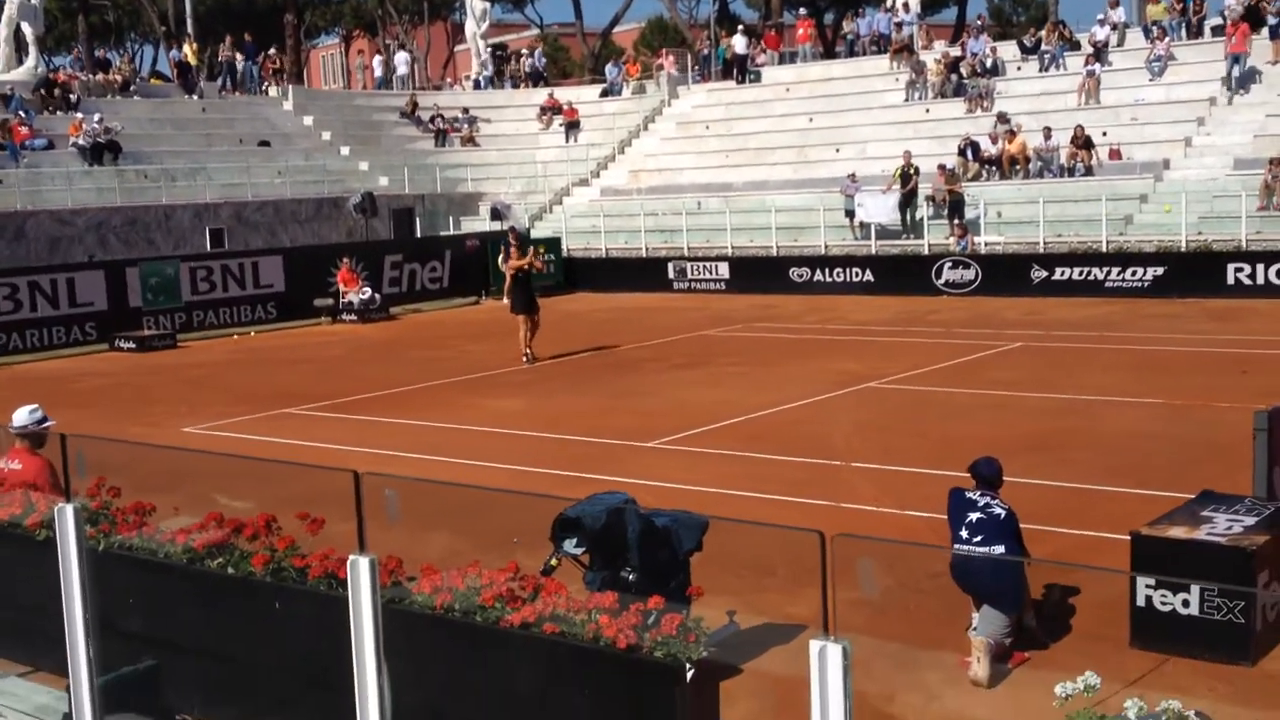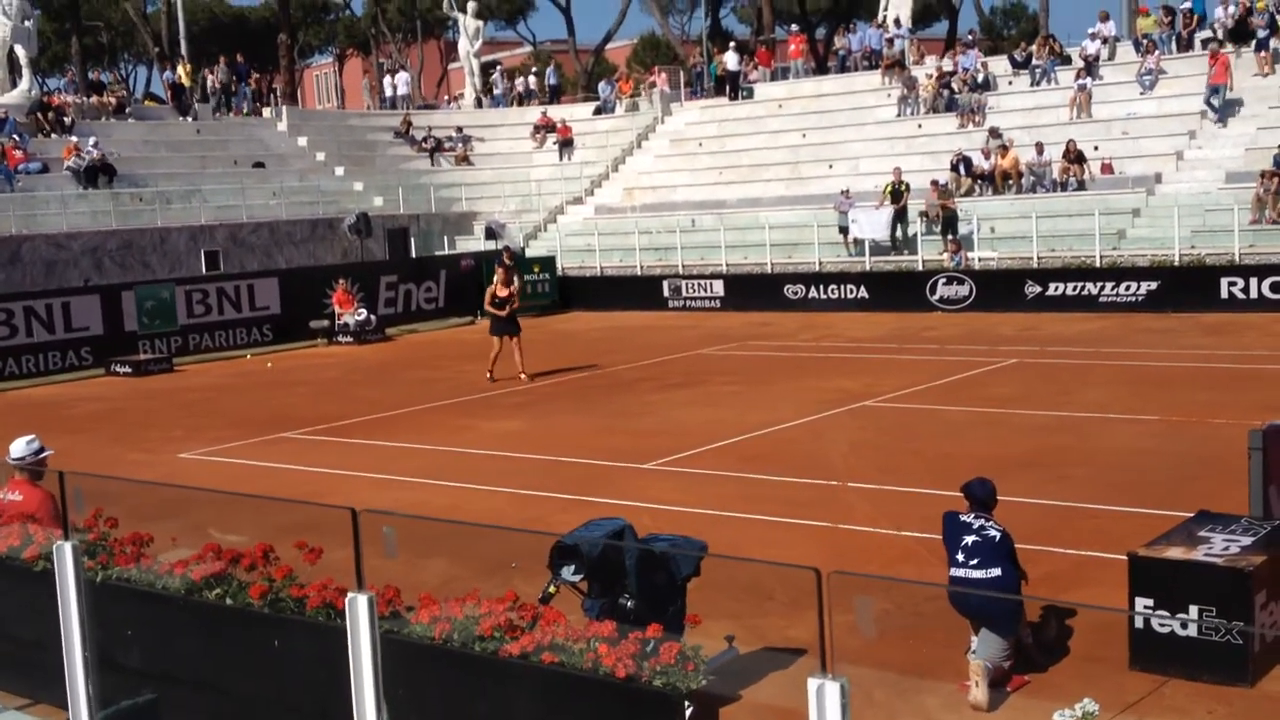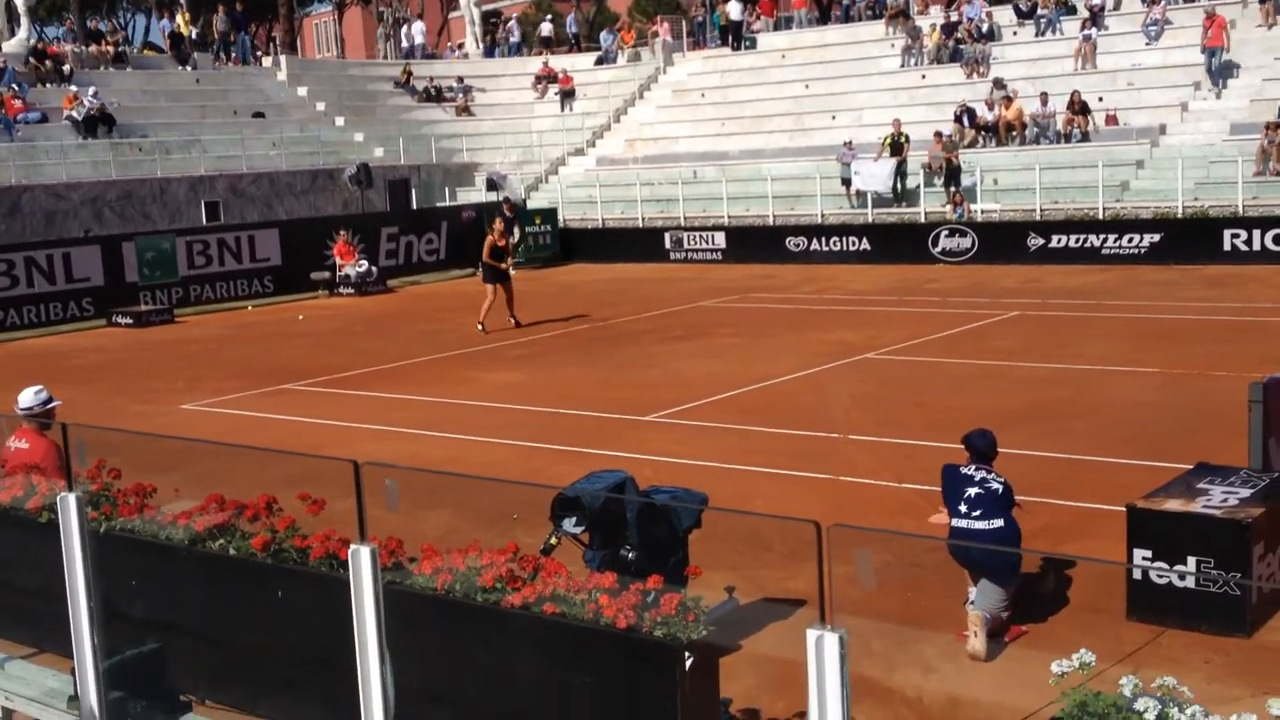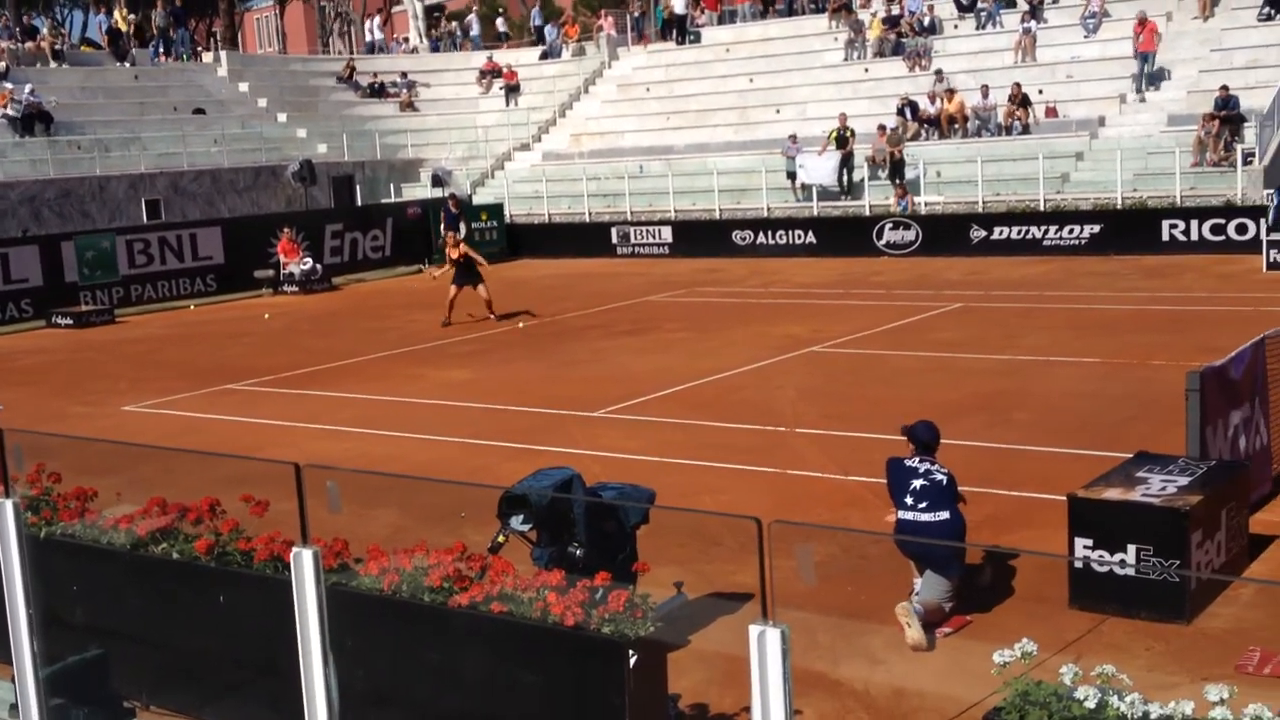
dt=0.7s
person 1, frame 1
left shoulder: (956, 496)
right shoulder: (1006, 512)
right elbow: (1020, 552)
right wrist: (1024, 563)
left hip: (963, 571)
right hip: (998, 571)
left ankle: (979, 626)
right ankle: (987, 640)
person 1, frame 2
left shoulder: (950, 519)
right shoulder: (1002, 534)
right elbow: (1014, 570)
right wrist: (1020, 581)
left hip: (960, 596)
right hip: (997, 597)
left ankle: (978, 650)
right ankle: (987, 667)
person 1, frame 3
left shoulder: (950, 472)
right shoulder: (1004, 486)
left hip: (961, 546)
right hip: (1000, 549)
right knee: (995, 609)
left ankle: (975, 599)
right ankle: (985, 618)
person 1, frame 4
left shoulder: (895, 465)
right shoulder: (947, 476)
left hip: (907, 538)
right hip: (945, 540)
right knee: (937, 604)
left ankle: (920, 589)
right ankle: (917, 609)
